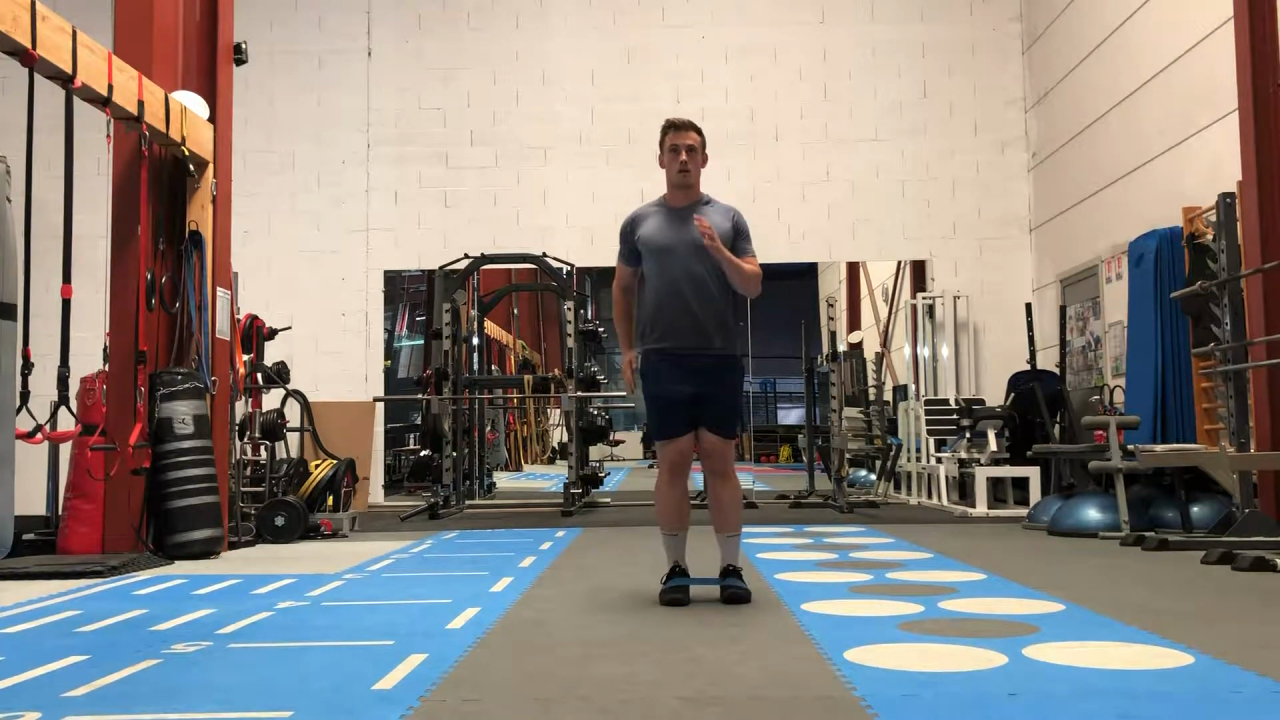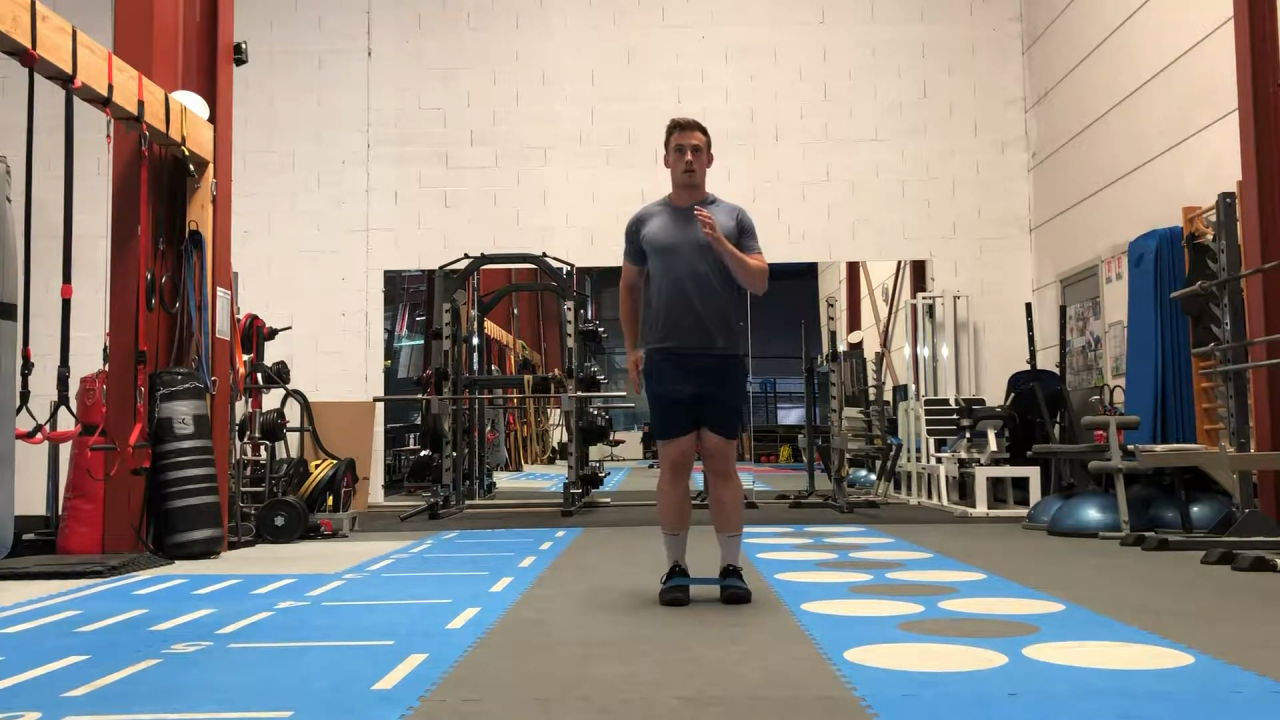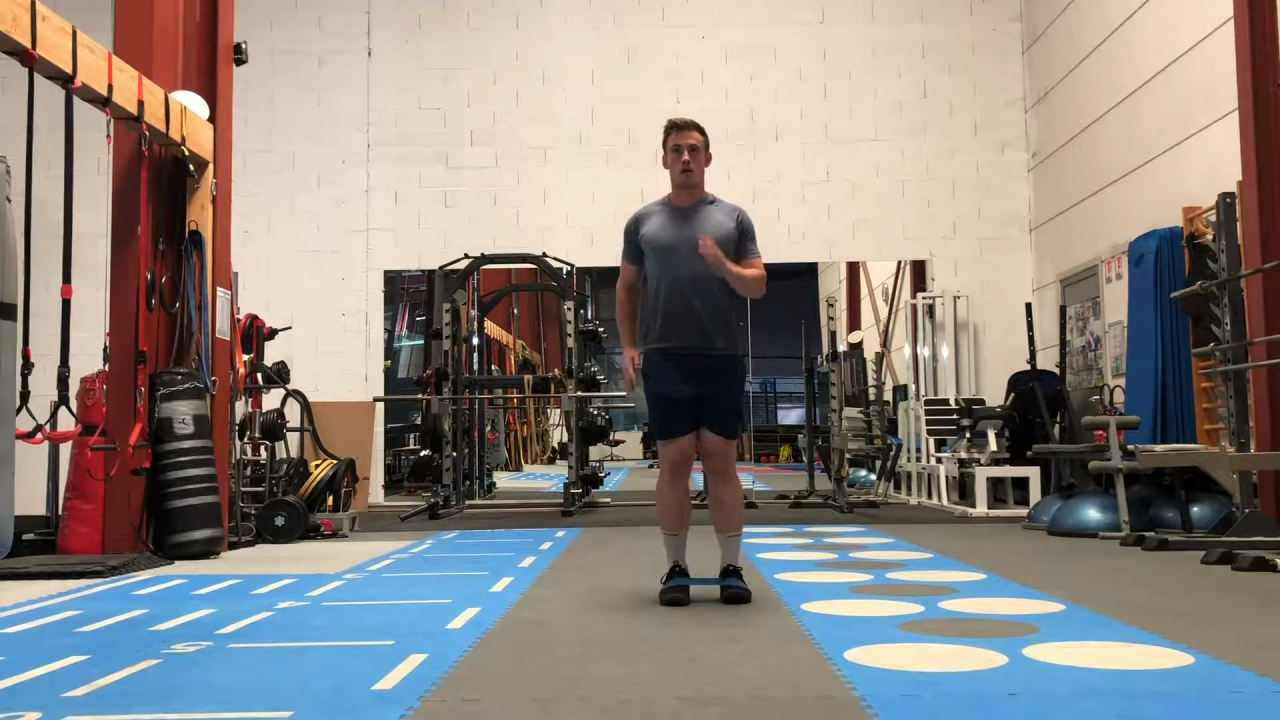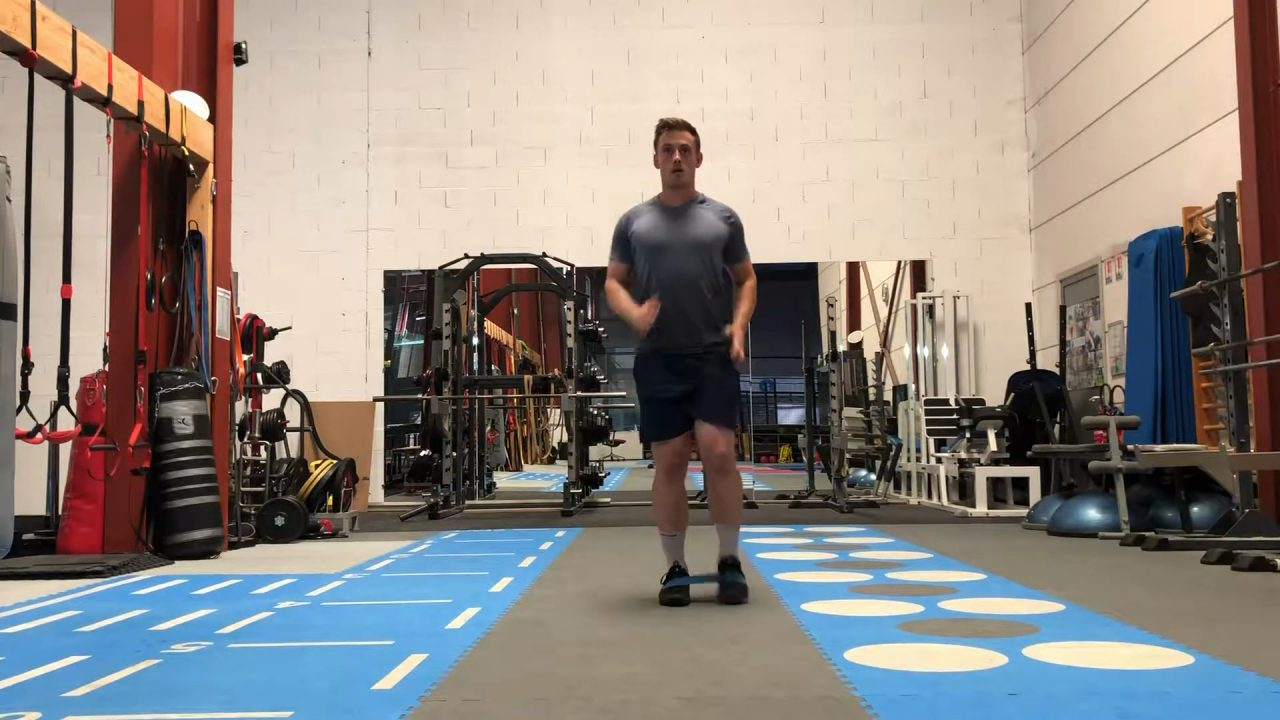
dt=0.2s
person 1, frame 1
left shoulder: (727, 218)
right shoulder: (638, 222)
left elbow: (753, 284)
right elbow: (623, 287)
left wrist: (719, 251)
right wrist: (628, 348)
left hip: (719, 358)
right hip: (662, 360)
left knee: (720, 462)
right knee: (672, 463)
left ankle: (730, 567)
right ankle: (675, 568)
person 1, frame 2
left shoulder: (733, 217)
right shoulder: (644, 221)
left elbow: (759, 281)
right elbow: (630, 287)
left wrist: (720, 243)
right wrist: (632, 348)
left hip: (723, 358)
right hip: (665, 360)
left knee: (721, 462)
right knee: (675, 463)
left ankle: (731, 568)
right ankle: (676, 568)
person 1, frame 3
left shoulder: (733, 217)
right shoulder: (643, 221)
left elbow: (758, 285)
right elbow: (627, 288)
left wrist: (724, 266)
right wrist: (628, 347)
left hip: (722, 358)
right hip: (664, 360)
left knee: (721, 462)
right knee: (674, 462)
left ankle: (731, 568)
right ankle: (676, 568)
person 1, frame 4
left shoulder: (723, 217)
right shoulder: (633, 221)
left elbow: (746, 278)
right elbow: (613, 282)
left wrist: (739, 325)
right wrist: (632, 312)
left hip: (712, 355)
right hip: (657, 360)
left knee: (719, 455)
right knee: (669, 463)
left ankle: (729, 561)
right ankle: (675, 568)
